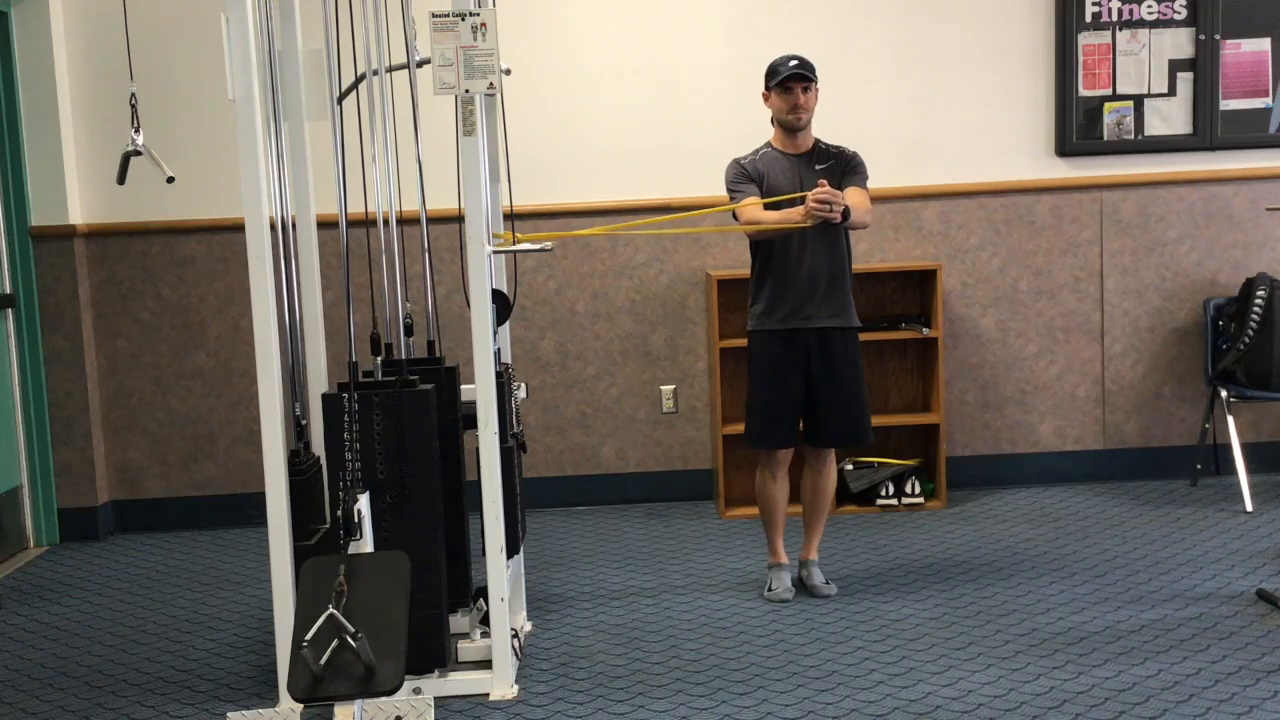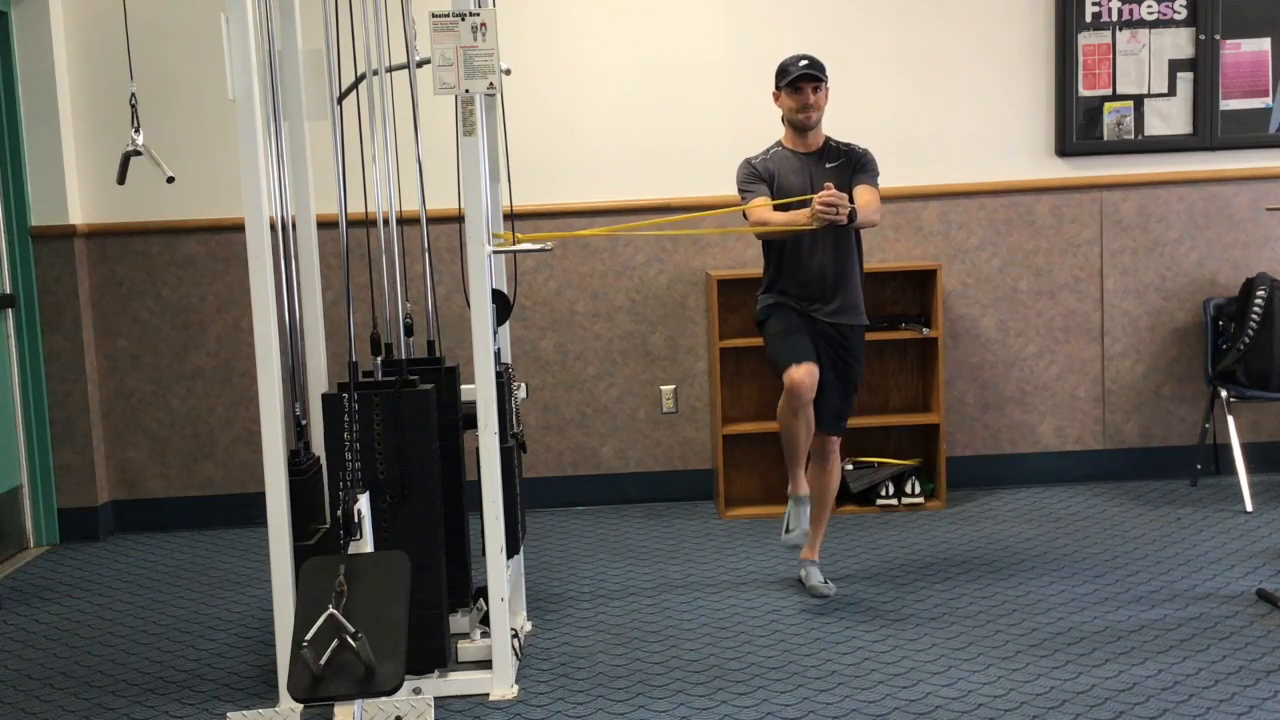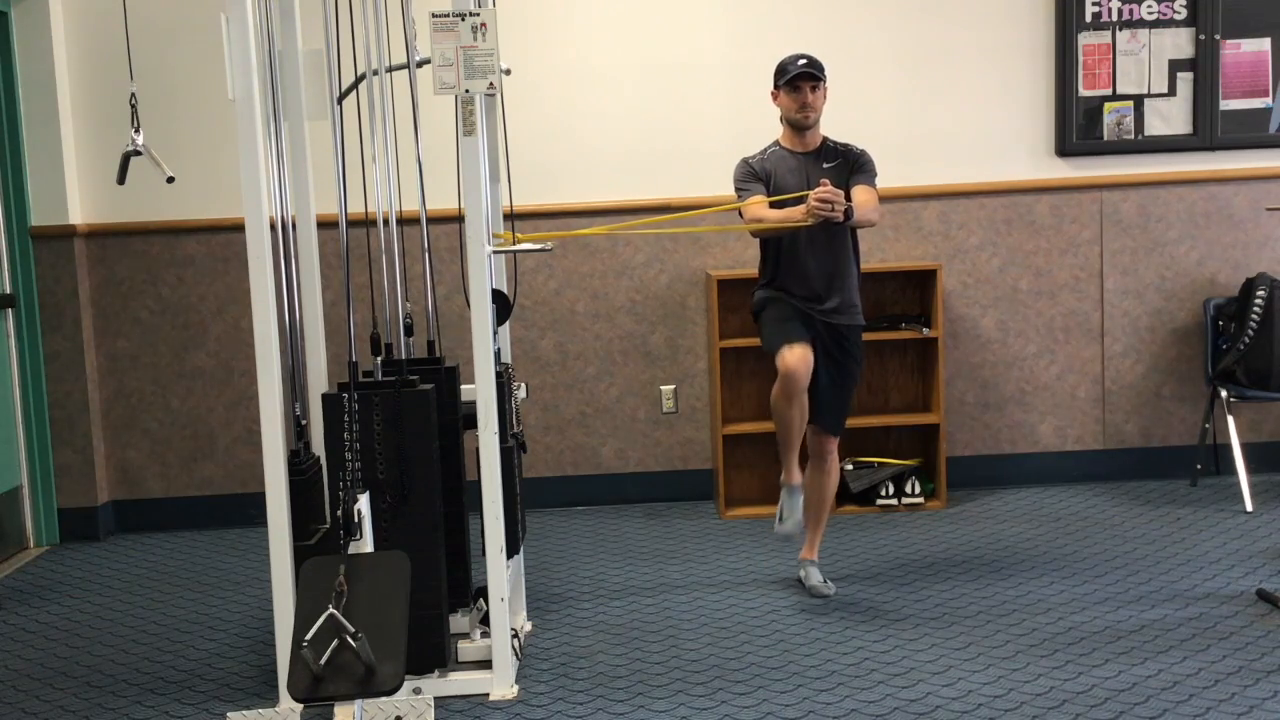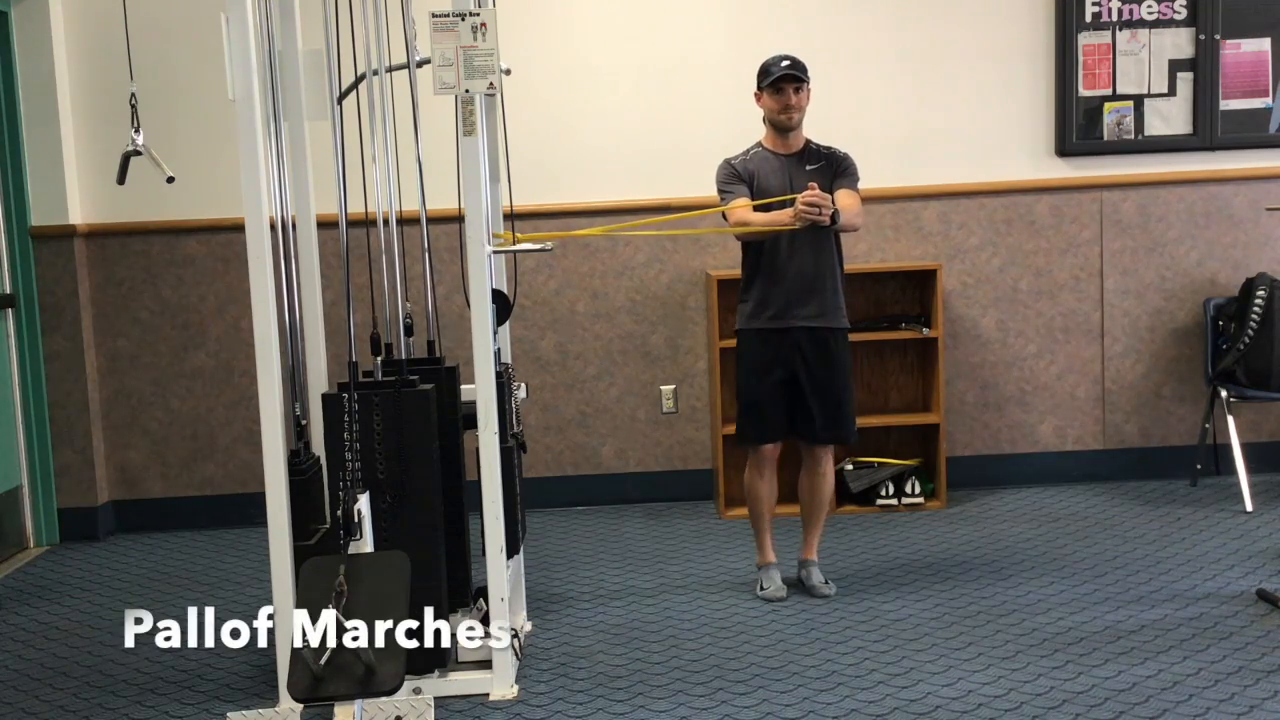
dt=0.5s
person 1, frame 1
left shoulder: (844, 162)
right shoulder: (746, 168)
left elbow: (863, 214)
right elbow: (753, 222)
left wrist: (839, 209)
right wrist: (803, 213)
left hip: (834, 324)
right hip: (774, 327)
left knee: (823, 448)
right knee: (775, 451)
left ankle: (810, 558)
right ankle: (778, 560)
person 1, frame 2
left shoulder: (855, 159)
right shoulder: (758, 167)
left elbow: (873, 212)
right elbow: (762, 223)
left wrist: (847, 211)
right wrist: (809, 215)
left hip: (843, 313)
right hip: (786, 303)
left knee: (828, 440)
right knee: (801, 383)
left ankle: (810, 558)
right ankle: (798, 488)
person 1, frame 3
left shoulder: (853, 160)
right shoulder: (755, 167)
left elbow: (870, 213)
right elbow: (757, 220)
left wrist: (843, 208)
right wrist: (804, 211)
left hip: (840, 312)
right hip: (782, 301)
left knee: (826, 440)
right knee: (796, 365)
left ankle: (810, 557)
right ankle: (791, 477)
person 1, frame 4
left shoulder: (836, 162)
right shoulder: (737, 168)
left elbow: (854, 217)
right elbow: (742, 224)
left wrist: (829, 213)
right wrist: (792, 214)
left hip: (824, 325)
right hip: (763, 326)
left knee: (820, 450)
right knee: (764, 449)
left ankle: (810, 559)
right ankle: (766, 561)
